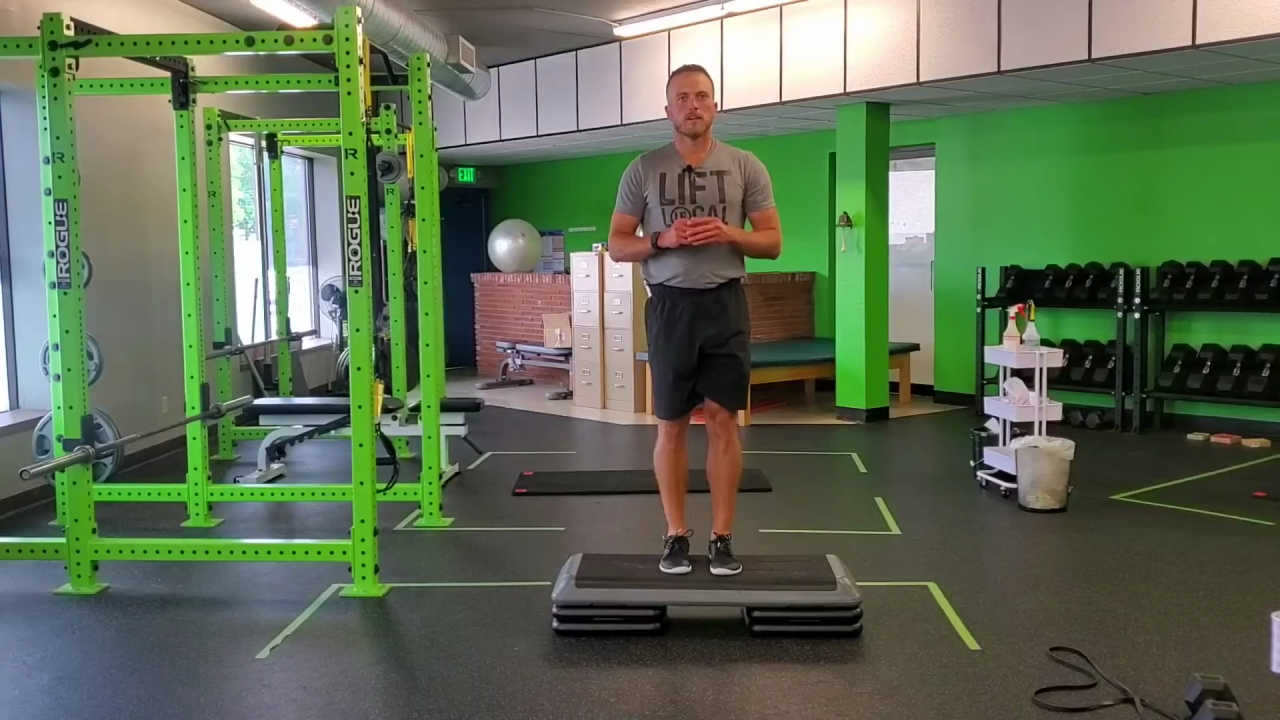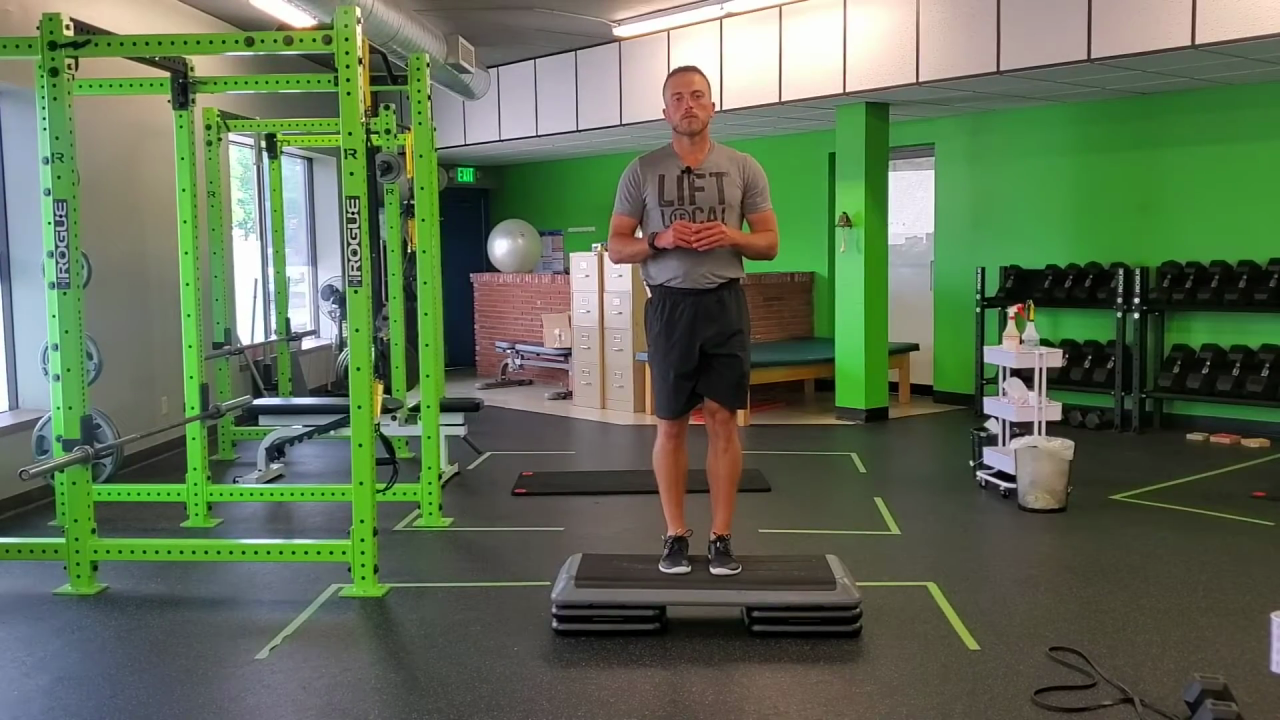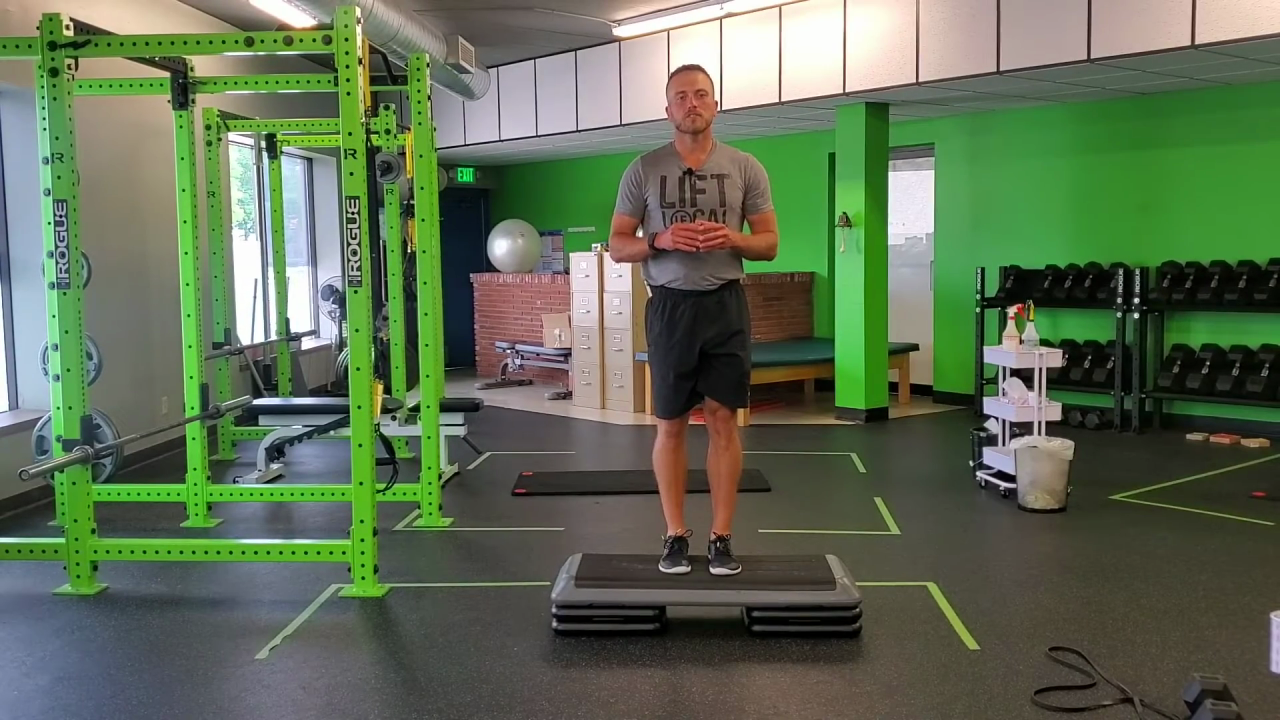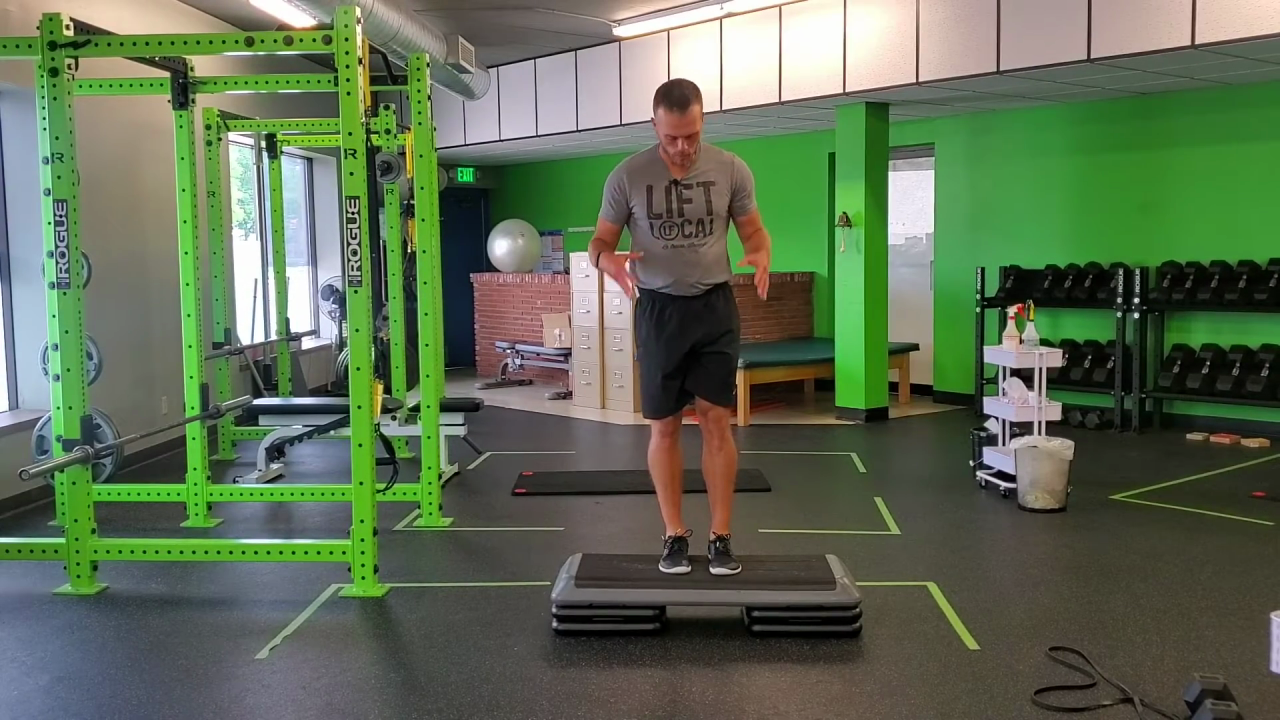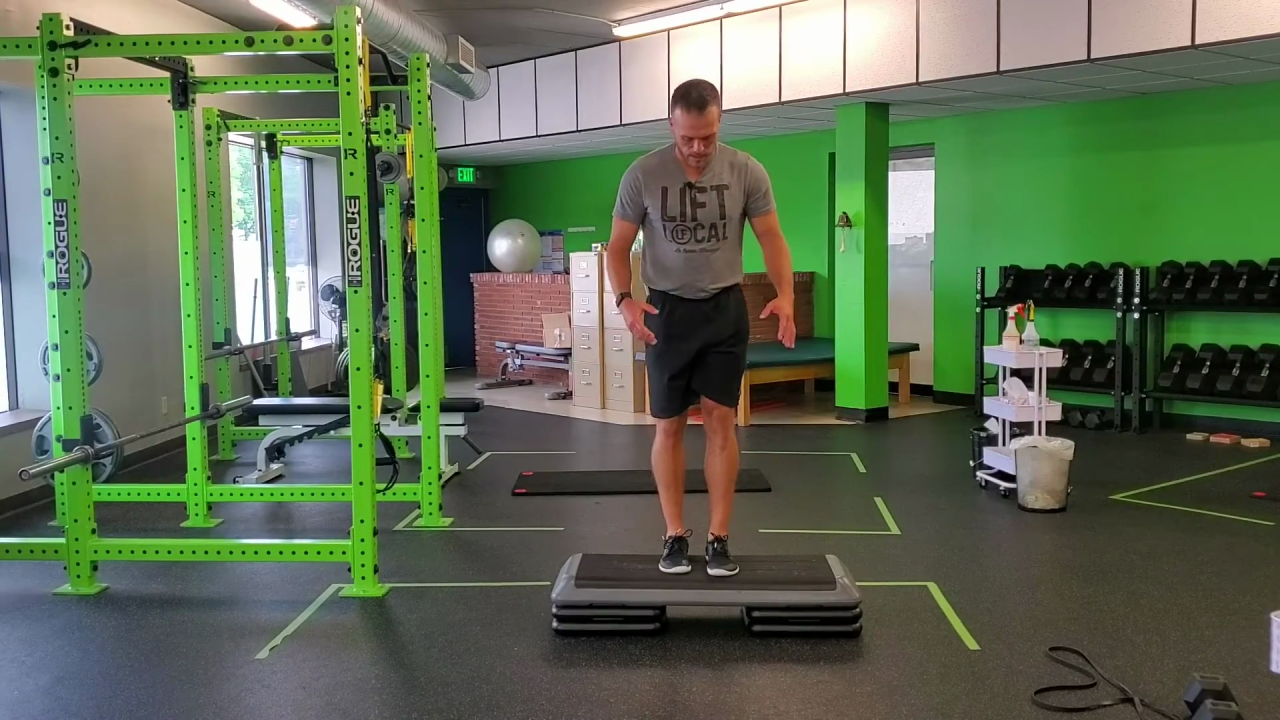
dt=1s
person 1, frame 1
left shoulder: (745, 166)
right shoulder: (644, 169)
left elbow: (772, 242)
right elbow: (617, 245)
left wrist: (729, 233)
right wrist: (661, 239)
left hip: (724, 304)
right hip: (670, 306)
left knee: (722, 420)
right knee: (671, 425)
left ankle: (721, 538)
right ankle: (676, 536)
person 1, frame 2
left shoulder: (743, 167)
right shoulder: (642, 170)
left elbow: (770, 243)
right elbow: (616, 246)
left wrist: (730, 236)
right wrist: (659, 240)
left hip: (724, 304)
right hip: (670, 306)
left knee: (723, 419)
right knee: (671, 423)
left ankle: (721, 537)
right ankle: (675, 535)
person 1, frame 3
left shoulder: (745, 168)
right shoulder: (644, 170)
left elbow: (769, 243)
right elbow: (618, 246)
left wrist: (733, 238)
right wrist: (660, 240)
left hip: (725, 304)
right hip: (670, 305)
left knee: (723, 420)
right knee: (671, 423)
left ankle: (721, 537)
right ankle: (675, 535)
person 1, frame 4
left shoulder: (731, 169)
right shoulder: (628, 176)
left elbow: (753, 230)
right elbow: (601, 238)
left wrist: (762, 255)
right wrist: (605, 258)
left hip: (715, 306)
right hip: (658, 309)
left knee: (716, 419)
right knee: (664, 425)
left ankle: (720, 537)
right ankle: (674, 535)
person 1, frame 5
left shoulder: (746, 172)
right shoulder: (642, 175)
left elbow: (771, 238)
right elbow: (618, 246)
left wrist: (785, 294)
right wrist: (625, 299)
left hip: (725, 308)
right hip: (666, 310)
left knee: (720, 419)
right knee: (669, 425)
left ankle: (719, 538)
right ankle: (675, 535)
